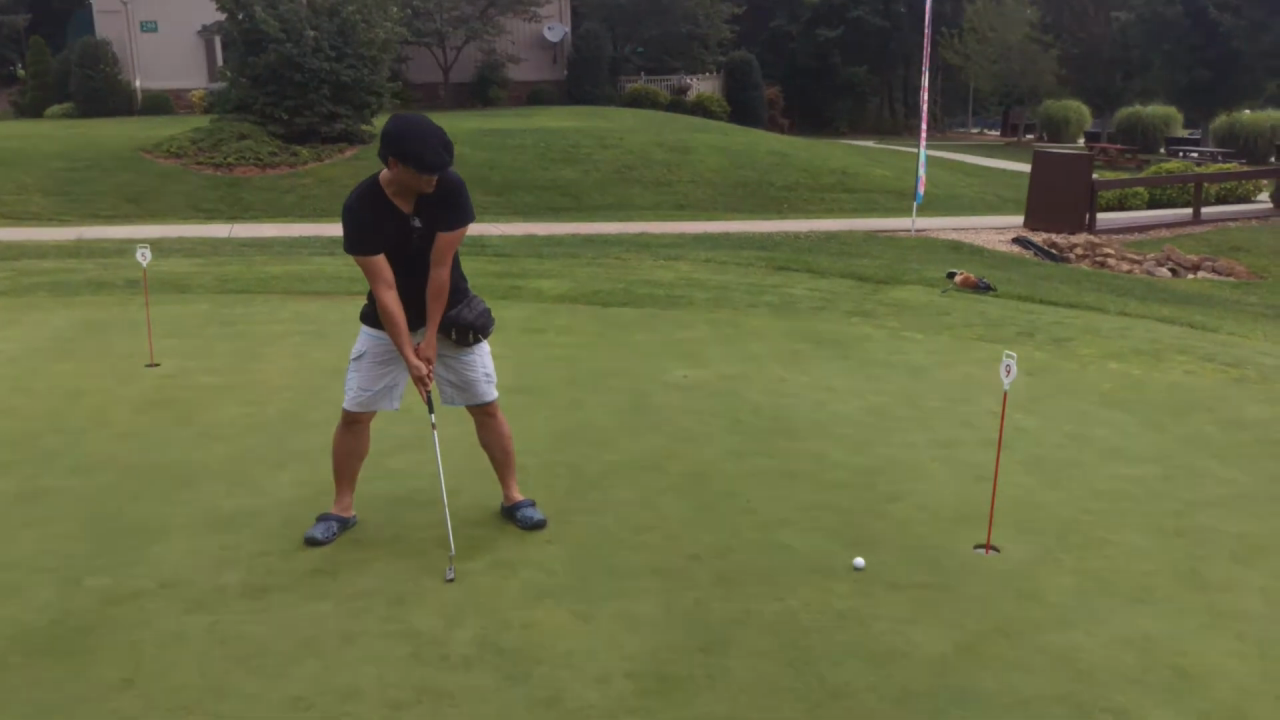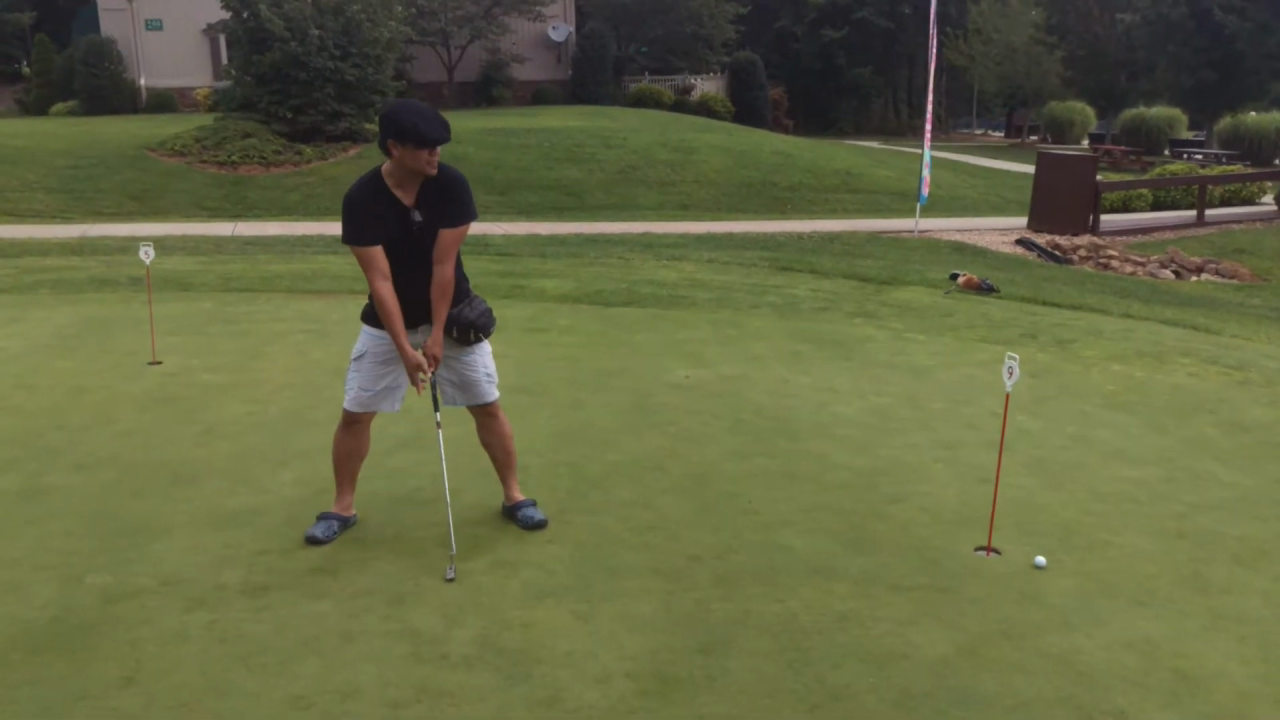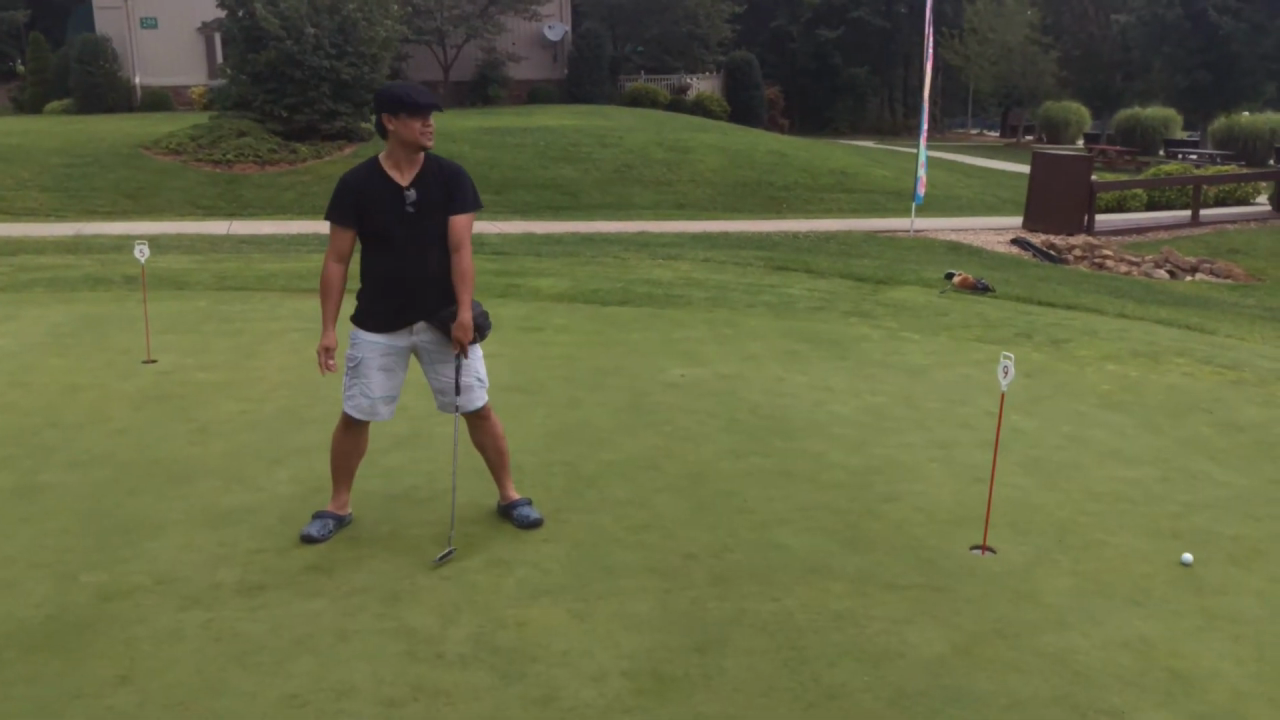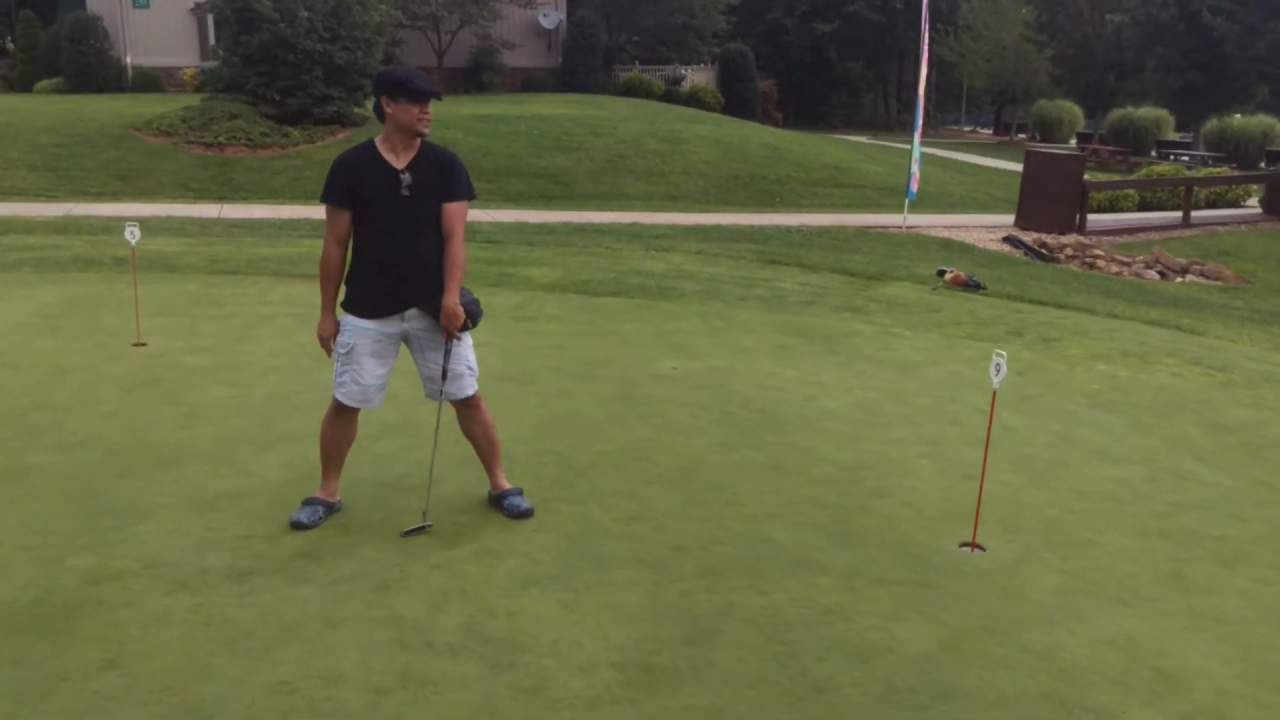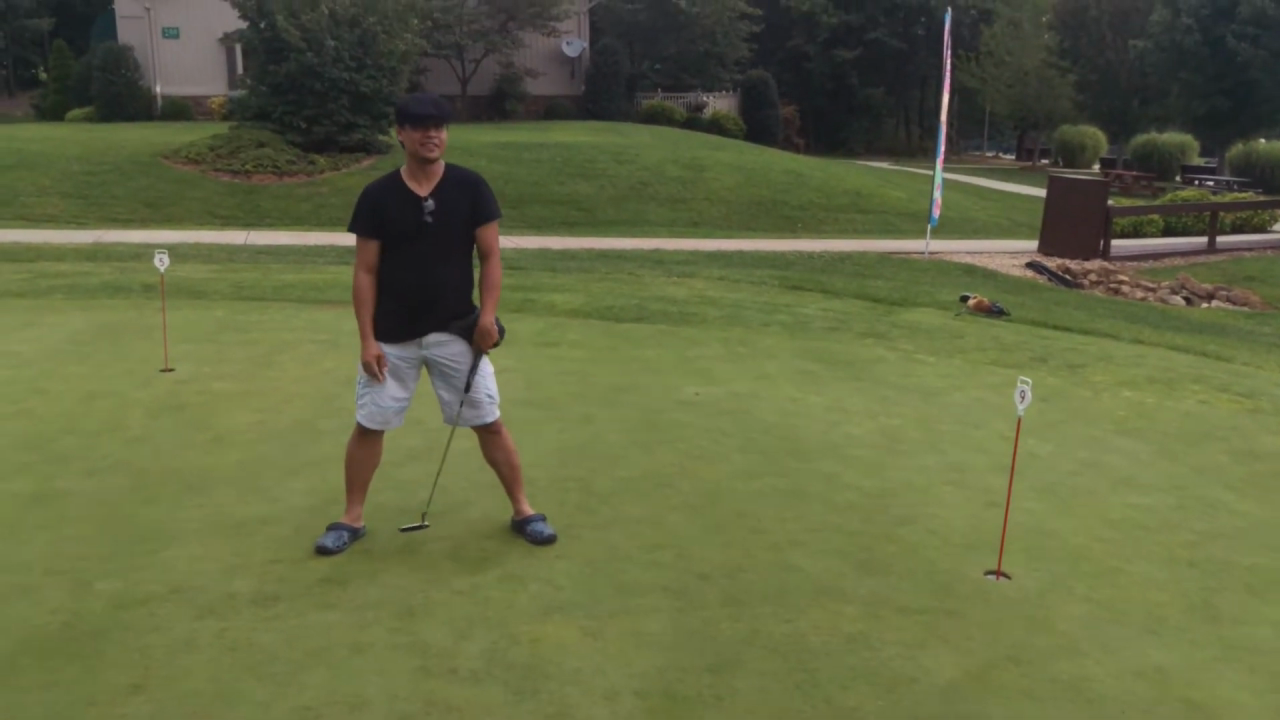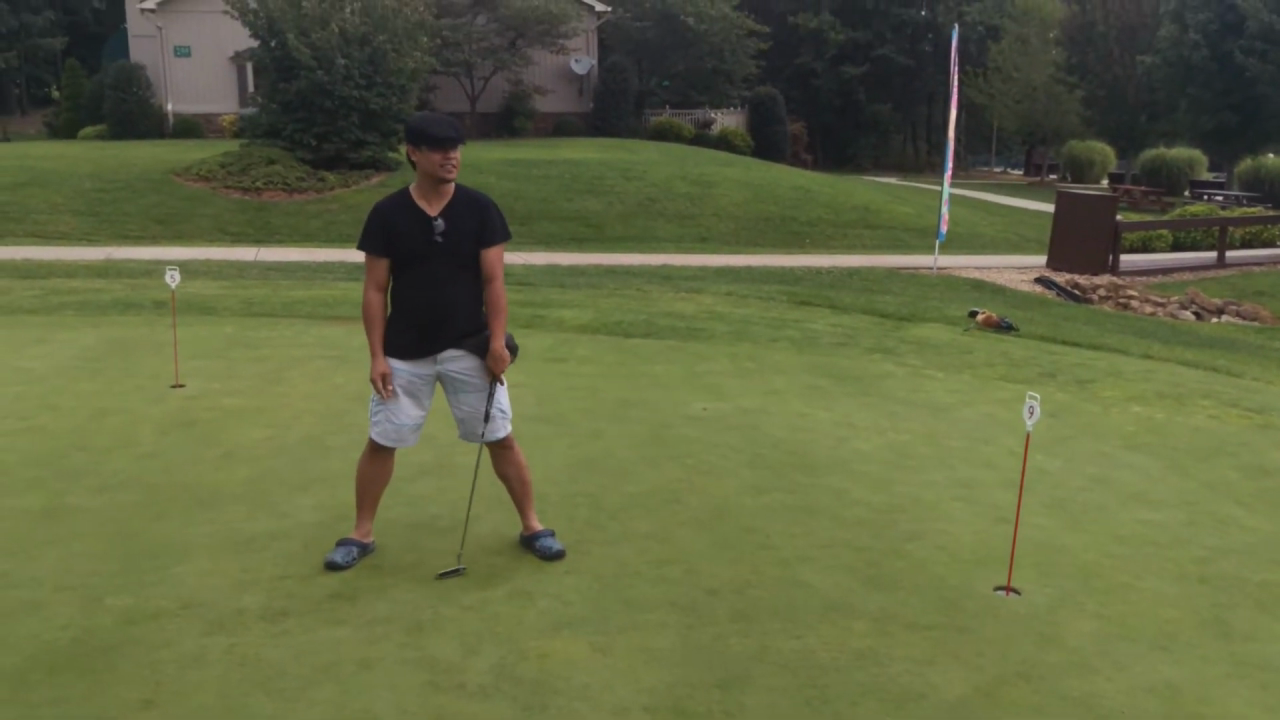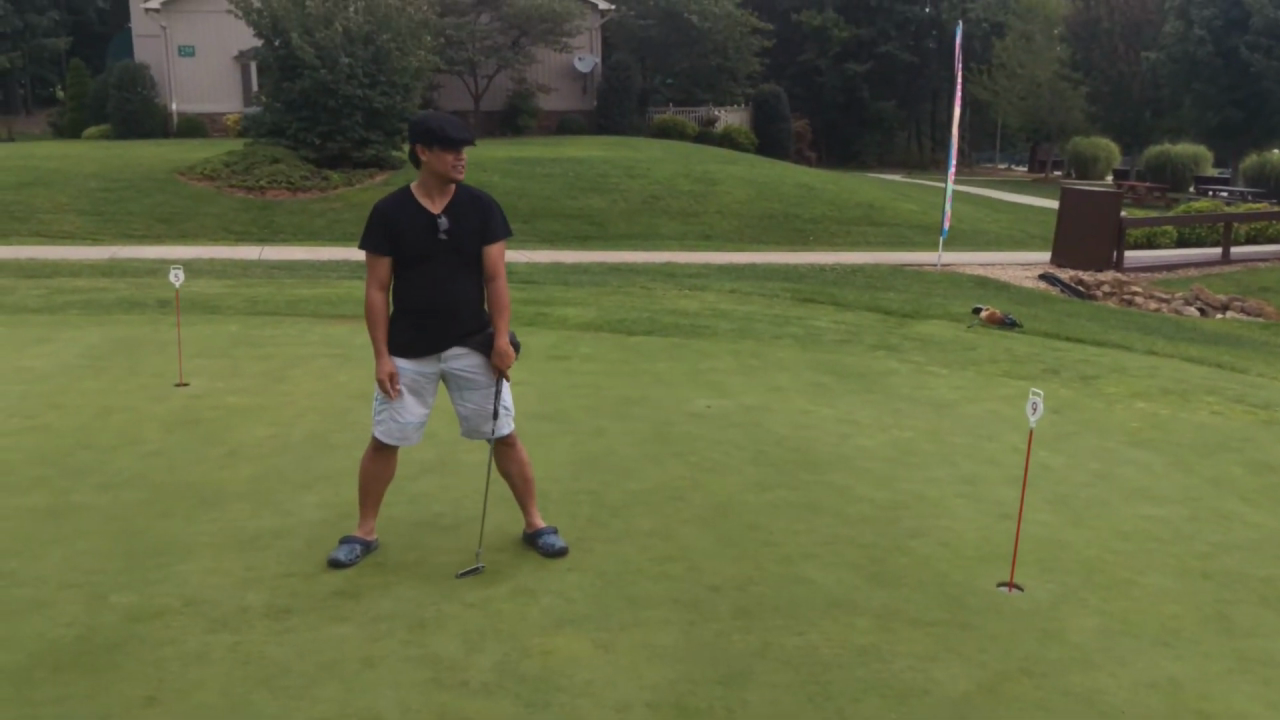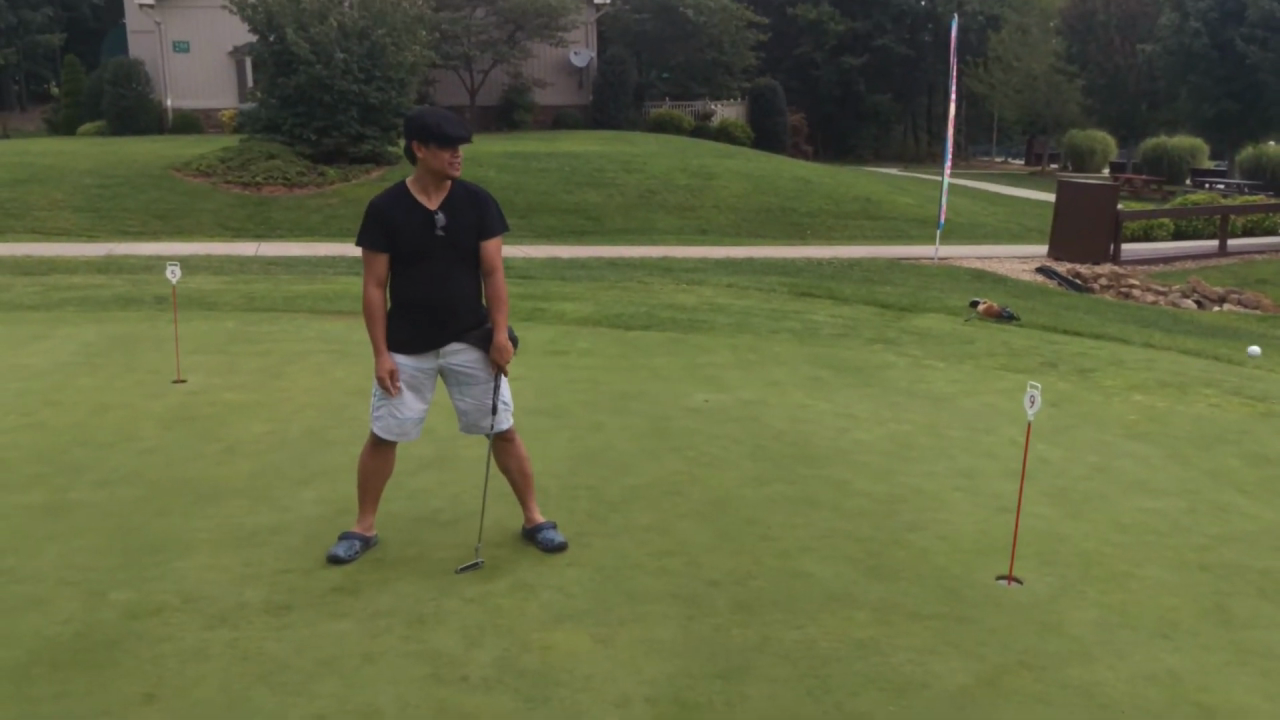
dt=0.4s
person 1, frame 1
left shoulder: (450, 188)
right shoulder: (360, 207)
left elbow: (440, 267)
right elbow: (384, 288)
left wrist: (430, 337)
right wrist: (408, 356)
left hip: (450, 314)
right hip: (387, 322)
left knee: (486, 405)
right knee: (354, 413)
left ankle: (513, 496)
right ankle: (342, 508)
person 1, frame 2
left shoulder: (452, 185)
right shoulder: (361, 199)
left elbow: (444, 265)
right elbow: (379, 280)
left wrist: (437, 334)
right wrist: (404, 348)
left hip: (451, 313)
right hip: (388, 321)
left knee: (487, 405)
right knee: (355, 413)
left ankle: (513, 496)
right ankle: (342, 508)
person 1, frame 3
left shoulder: (451, 177)
right shoulder: (355, 184)
left elbow: (460, 250)
right elbow: (337, 261)
left wrist: (464, 312)
right wrist: (329, 329)
left hip: (442, 318)
right hip: (377, 325)
left knee: (477, 408)
right knee: (354, 416)
left ankle: (508, 494)
right ankle: (339, 506)
person 1, frame 4
left shoulder: (446, 164)
right shoulder: (350, 166)
left elbow: (454, 237)
right elbow: (335, 245)
left wrist: (451, 298)
right wrist: (327, 311)
left hip: (433, 307)
right hip: (367, 311)
left knee: (467, 397)
right knee: (345, 403)
left ankle: (499, 485)
right ankle: (327, 493)
person 1, frame 5
left shoulder: (471, 188)
right shoulder: (377, 196)
left elbow: (490, 257)
right elbow: (365, 272)
left wrist: (488, 316)
right wrist: (368, 338)
left hip: (456, 331)
right hip: (393, 336)
left knee: (488, 423)
right knee: (368, 425)
left ankle: (522, 510)
right ankle: (352, 518)
person 1, frame 6
left shoulder: (480, 208)
right shoulder: (387, 214)
left elbow: (494, 281)
right elbow: (375, 290)
left wrist: (497, 342)
right wrist: (377, 355)
left hip: (469, 347)
right hip: (405, 353)
left knee: (501, 438)
right knee: (381, 442)
left ankle: (531, 526)
right ankle: (361, 534)
person 1, frame 7
left shoulder: (481, 207)
right shoulder: (389, 212)
left elbow: (495, 278)
right elbow: (377, 290)
left wrist: (501, 338)
right wrist: (382, 355)
left hip: (472, 345)
right hip: (408, 351)
left knee: (504, 435)
right knee: (385, 440)
left ankle: (534, 523)
right ankle: (364, 532)
person 1, frame 8
left shoulder: (478, 202)
right shoulder: (385, 208)
left elbow: (493, 273)
right elbow: (374, 286)
left wrist: (500, 333)
right wrist: (380, 352)
left hip: (470, 340)
right hip: (407, 348)
left knee: (503, 430)
right knee: (382, 436)
left ankle: (533, 518)
right ankle: (363, 528)
